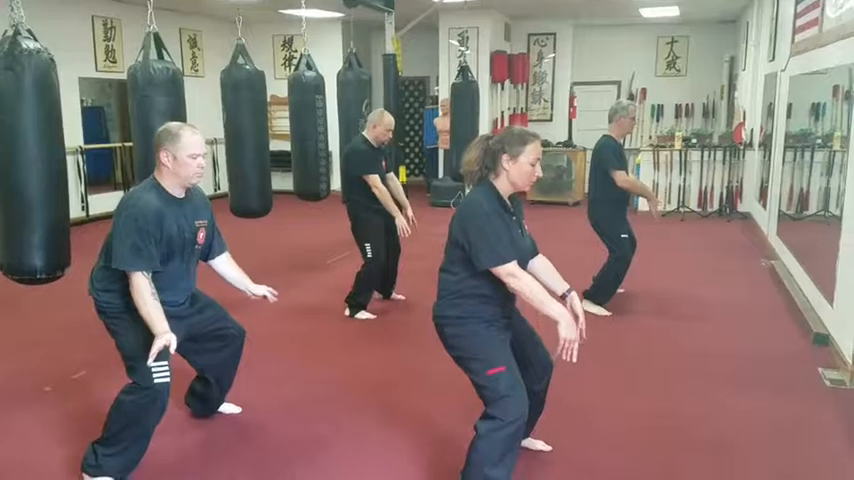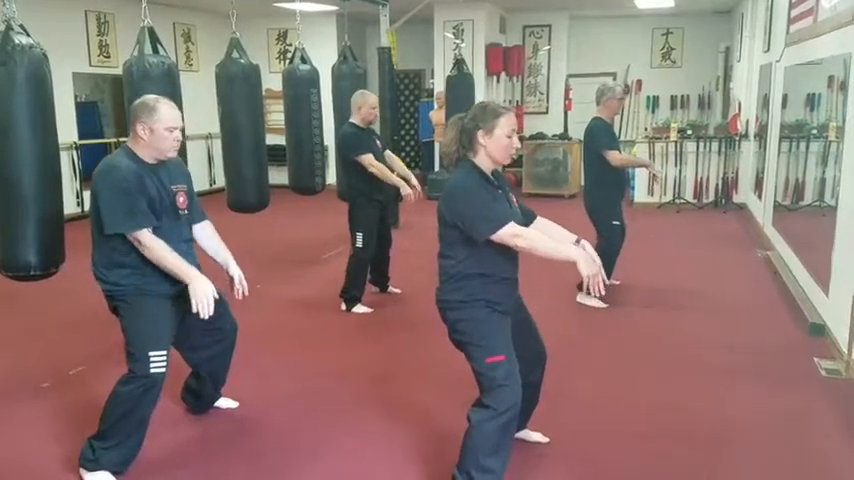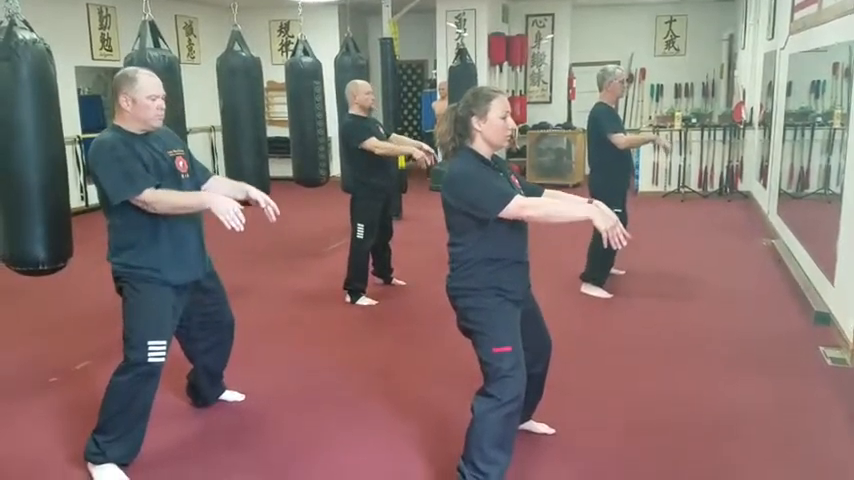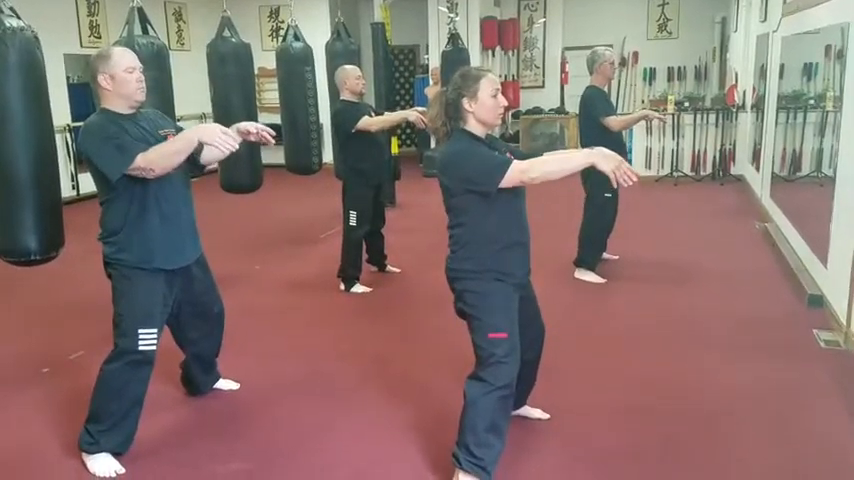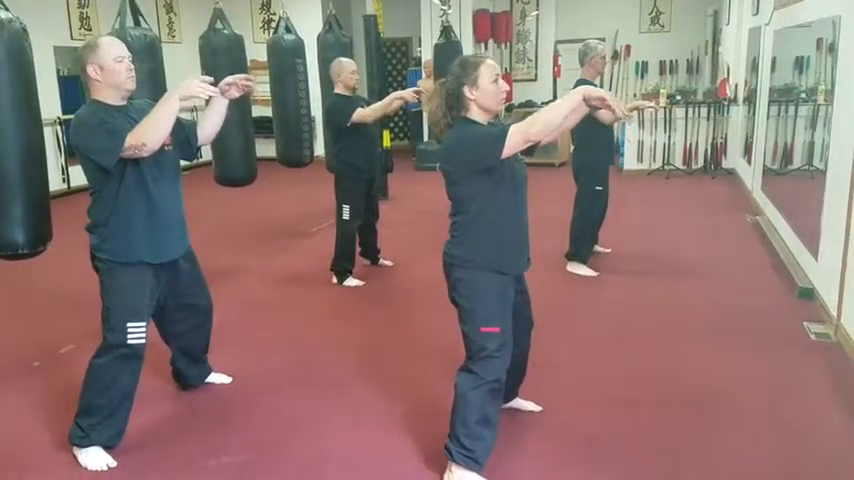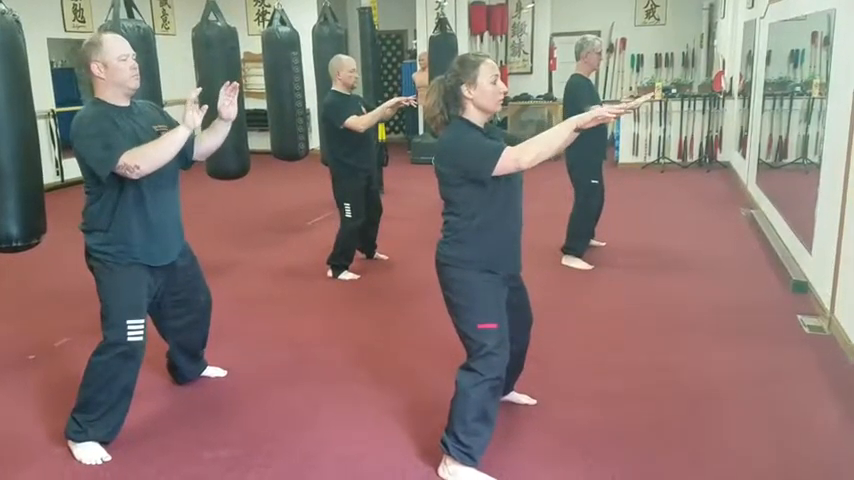
dt=0.7s
person 1, frame 1
left shoulder: (197, 199)
right shoulder: (142, 208)
left elbow: (216, 254)
right elbow: (138, 279)
left wrist: (250, 286)
right wrist: (162, 331)
left hip: (180, 298)
right hip: (128, 304)
left knee: (229, 336)
right knee: (154, 384)
left ankle: (205, 401)
person 1, frame 2
left shoulder: (175, 168)
right shoulder: (116, 173)
left elbow: (199, 222)
right elbow: (143, 239)
left wrist: (229, 261)
right wrist: (193, 277)
left hip: (184, 277)
right hip: (137, 286)
left knee: (221, 330)
right knee: (148, 372)
left ankle: (202, 397)
person 1, frame 3
left shoulder: (168, 138)
right shoulder: (109, 148)
left elbow: (205, 180)
right elbow: (150, 199)
left wrist: (245, 190)
right wrist: (210, 202)
left hip: (194, 264)
right hip: (147, 274)
left knee: (217, 327)
right knee: (144, 362)
left ankle: (207, 389)
person 1, frame 4
left shoulder: (156, 119)
right shoulder: (98, 130)
left elbow: (200, 158)
right elbow: (147, 165)
left wrist: (235, 134)
right wrist: (197, 132)
left hip: (184, 249)
right hip: (137, 260)
left knee: (206, 316)
right knee: (134, 350)
left ankle: (202, 377)
right ankle: (97, 444)
person 1, frame 5
left shoulder: (146, 108)
right shoulder: (89, 122)
left elbow: (197, 138)
right elbow: (141, 144)
left wrist: (220, 99)
right wrist: (177, 94)
left hip: (172, 244)
right hip: (125, 255)
left knee: (194, 311)
right knee: (124, 344)
left ankle: (193, 372)
right ankle: (88, 438)
person 1, frame 6
left shoulder: (150, 111)
right shoulder: (91, 122)
left elbow: (193, 153)
right elbow: (134, 165)
left wrist: (223, 121)
right wrist: (184, 126)
left hip: (169, 244)
right hip: (120, 254)
left knee: (194, 306)
right knee: (123, 342)
left ankle: (189, 367)
right ankle: (84, 433)
person 2, frame 1
left shoulder: (510, 203)
right shoulder: (478, 210)
left elbow: (533, 258)
right elbow: (511, 274)
left wrist: (568, 295)
right wrist: (560, 316)
left hip: (499, 310)
right hip: (468, 319)
left knee: (538, 368)
right knee: (509, 405)
left ankle: (517, 435)
person 2, frame 2
left shoulder: (495, 180)
right shoulder: (463, 188)
left elbow: (534, 221)
right elbow: (516, 237)
left wrist: (579, 242)
right wrist: (577, 255)
left hip: (502, 295)
right hip: (471, 303)
left knee: (532, 359)
right knee: (502, 391)
left ankle: (513, 426)
person 2, frame 3
left shoulder: (496, 166)
right shoulder: (464, 175)
left elbow: (542, 194)
right elbow: (526, 209)
left wrist: (592, 203)
right wrist: (591, 211)
left hip: (511, 284)
right hip: (482, 292)
left knee: (537, 351)
right knee: (505, 380)
left ankle: (518, 417)
person 2, frame 4
left shoulder: (491, 146)
right shoulder: (459, 154)
left elbow: (536, 160)
right elbow: (528, 173)
left wrist: (594, 155)
right wrist: (593, 156)
left hip: (509, 269)
right hip: (480, 276)
left knee: (530, 337)
right knee: (497, 364)
left ankle: (512, 403)
person 2, frame 5
left shoulder: (490, 133)
right shoulder: (463, 140)
left elbow: (546, 133)
right elbow: (531, 132)
left wrist: (586, 102)
right wrist: (581, 92)
left hip: (503, 262)
right hip: (477, 267)
left knee: (518, 333)
right knee: (488, 355)
left ankle: (504, 395)
person 2, frame 6
left shoulder: (488, 134)
right shoulder: (457, 142)
left elbow: (528, 151)
right elbow: (521, 158)
left wrist: (583, 123)
right wrist: (576, 121)
left hip: (498, 262)
right hip: (469, 268)
left knee: (517, 327)
right knee: (488, 353)
left ankle: (500, 389)
person 3, frame 1
left shoulder: (614, 144)
right shoulder: (606, 146)
left elbow: (626, 177)
right elbow: (622, 181)
left wrist: (647, 194)
right wrist: (650, 196)
left hip: (612, 209)
right hip: (603, 210)
left knee: (629, 246)
right knee: (621, 254)
left ankle: (605, 283)
right ankle: (592, 299)
person 3, frame 2
left shoulder: (604, 126)
right shoulder: (597, 127)
left elbow: (614, 159)
right elbow: (615, 159)
left wrist: (640, 165)
right wrist: (645, 163)
left hip: (608, 194)
right hip: (600, 196)
left knee: (616, 236)
right knee: (609, 240)
left ankle: (601, 275)
right ankle: (586, 291)
person 3, frame 3
left shoulder: (608, 111)
right shoulder: (601, 112)
right elbow: (621, 142)
right wrist: (652, 137)
left hip: (613, 180)
right hip: (605, 181)
left ankle: (604, 266)
right ankle: (590, 281)
person 3, frame 4
left shoulder: (599, 94)
right shoulder: (592, 96)
left elbow: (612, 125)
right elbow: (614, 124)
left wrist: (637, 121)
right wrist: (643, 114)
right hip: (597, 166)
left knee: (607, 210)
right knee: (596, 212)
left ankle: (597, 250)
right ankle: (583, 266)
person 3, frame 5
left shoulder: (589, 87)
right shoulder: (583, 89)
left elbow: (604, 117)
right elbow: (607, 117)
left wrist: (628, 108)
right wrist: (634, 105)
left hip: (596, 157)
right hip: (588, 159)
left knee: (597, 203)
right knee: (587, 204)
left ankle: (589, 243)
right ankle: (575, 259)
person 3, frame 6
left shoulder: (584, 82)
right shoulder: (577, 84)
left hip: (590, 152)
right hip: (581, 154)
left knee: (595, 197)
right knee: (586, 199)
left ankle: (585, 237)
right ankle: (571, 253)
person 4, frame 1
left shoulder: (378, 149)
right shoulder: (359, 150)
left elbow: (392, 179)
right elbow: (376, 186)
left wrist: (407, 207)
right wrist: (397, 215)
left hip: (380, 208)
right hip: (363, 211)
left knee: (393, 249)
right knee: (375, 258)
left ankle: (385, 290)
right ankle: (355, 305)
person 4, frame 2
left shoulder: (370, 132)
right shoulder: (349, 135)
left elbow: (389, 156)
right elbow: (372, 165)
left wrist: (410, 176)
right wrist: (401, 185)
left hip: (379, 198)
right hip: (362, 201)
left knee: (383, 243)
right knee: (363, 249)
left ankle: (380, 283)
right ankle: (350, 300)
person 4, frame 3
left shoulder: (372, 122)
right shoulder: (351, 125)
left elbow: (394, 138)
right elbow: (377, 147)
left wrist: (420, 144)
right wrist: (412, 151)
left hip: (382, 189)
right hip: (366, 192)
left knee: (383, 235)
right knee: (363, 239)
left ankle: (384, 274)
right ankle: (354, 292)
person 4, frame 4
left shoulder: (364, 107)
right shoulder: (343, 111)
left elbow: (386, 118)
right elbow: (373, 125)
left wrist: (410, 112)
right wrist: (406, 115)
left hip: (375, 176)
right hip: (357, 179)
left knee: (376, 222)
right knee: (356, 227)
left ankle: (378, 261)
right ankle: (348, 279)
person 4, frame 5
left shoulder: (358, 100)
right shoulder: (336, 105)
left elbow: (386, 110)
right elbow: (368, 116)
left wrist: (403, 98)
right wrist: (395, 95)
left hip: (368, 170)
right hip: (350, 173)
left knee: (370, 216)
right knee: (349, 221)
left ankle: (371, 255)
right ankle: (341, 273)
person 4, frame 6
left shoulder: (355, 99)
right shoulder: (332, 103)
left elbow: (380, 116)
right elbow: (360, 125)
left wrist: (396, 106)
right wrist: (386, 104)
left hip: (366, 167)
right hip: (347, 171)
left knee: (373, 210)
right knee: (353, 219)
left ankle: (368, 249)
right ankle: (337, 267)
